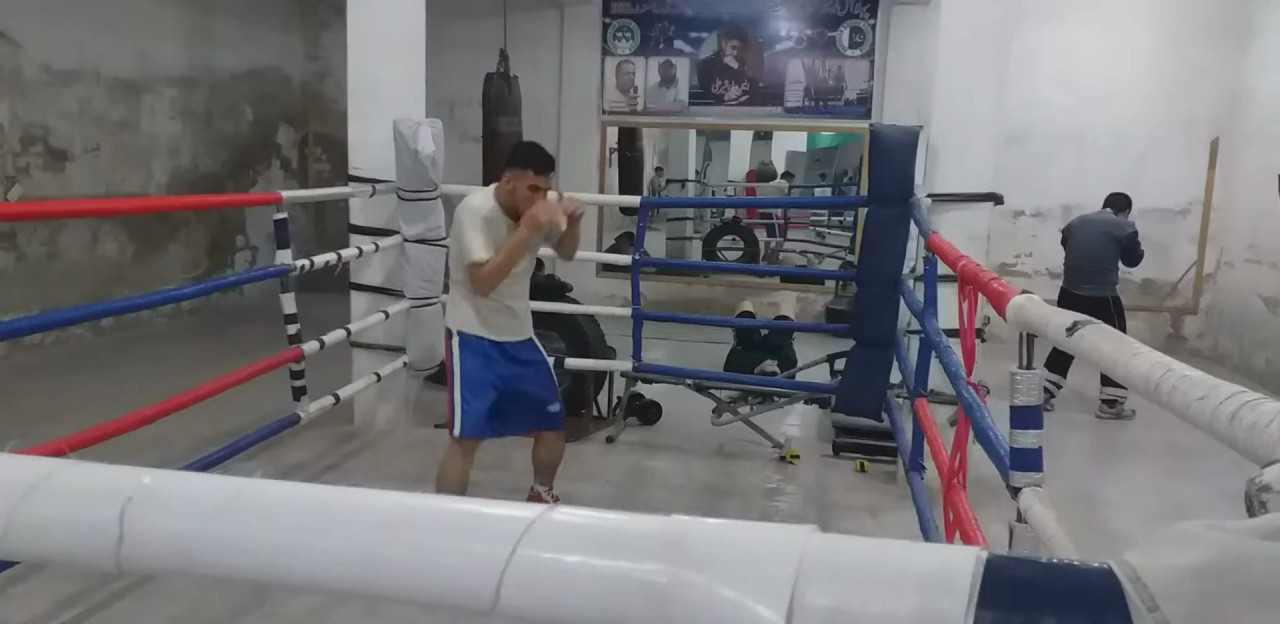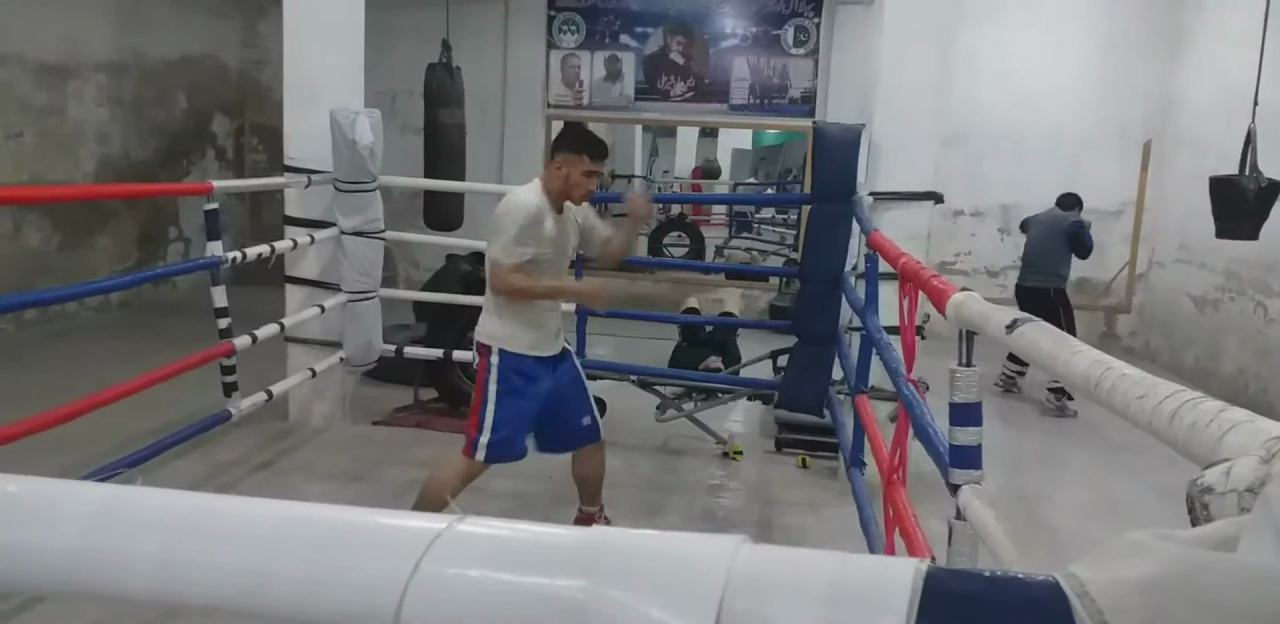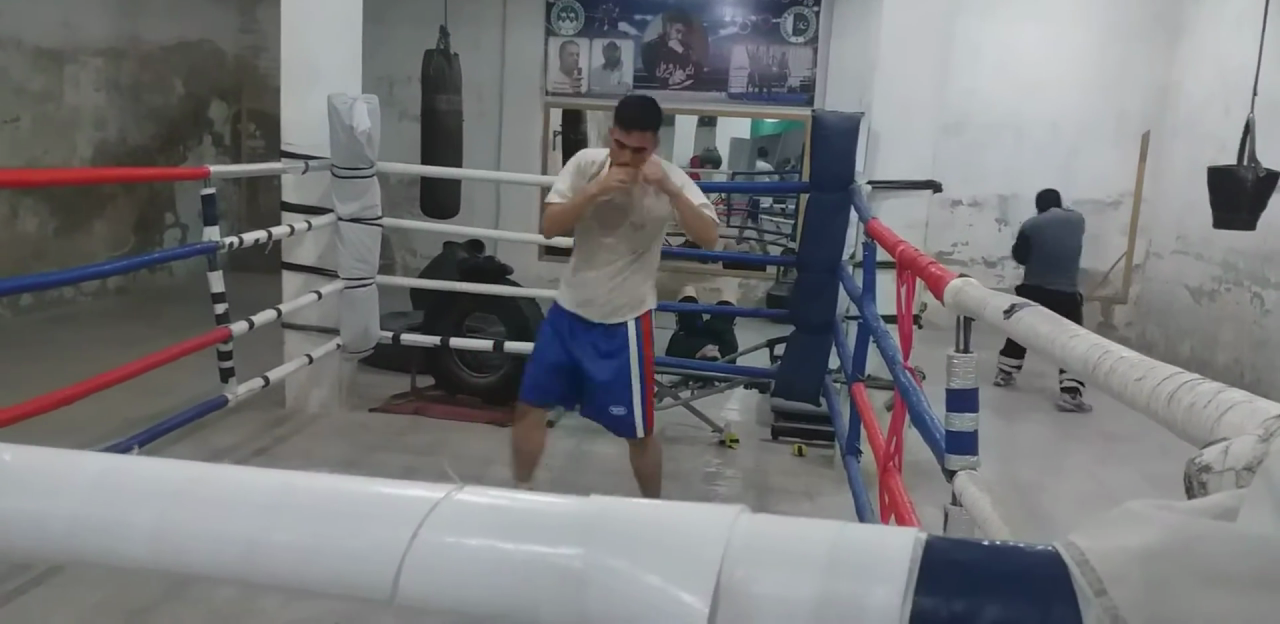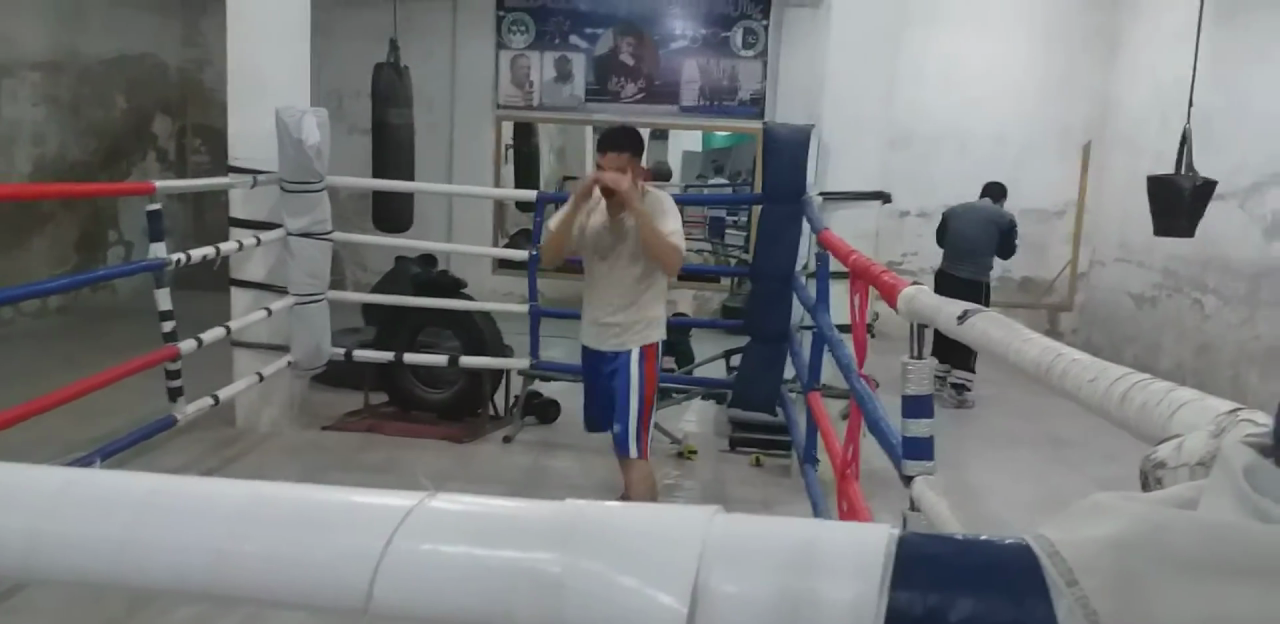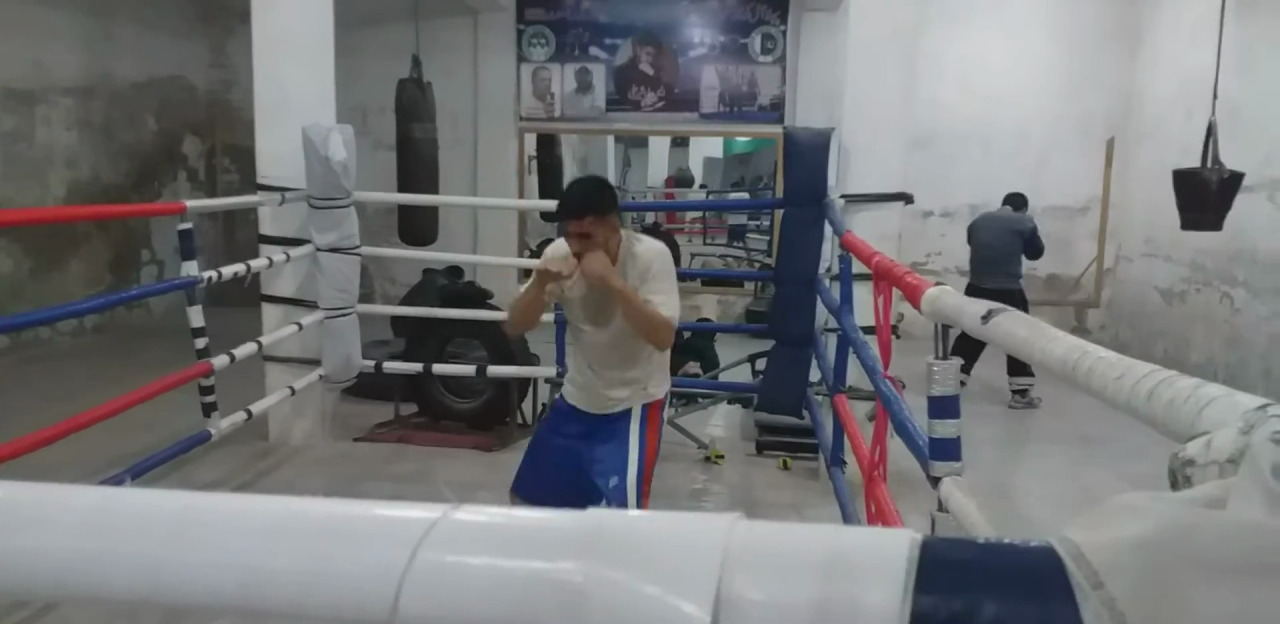
dt=1s
person 1, frame 1
left shoulder: (536, 207)
right shoulder: (475, 209)
left elbow: (567, 252)
right elbow: (484, 282)
left wrist: (571, 223)
right wrist: (528, 231)
left hip: (519, 336)
right hip: (473, 336)
left knee: (553, 422)
right knee: (466, 438)
left ankle: (541, 492)
person 1, frame 2
left shoulder: (570, 209)
right shoulder: (525, 210)
left elbow: (609, 249)
right elbow: (501, 283)
left wrist: (632, 225)
right wrist: (568, 290)
left hip: (550, 348)
right hip: (508, 350)
left knee: (588, 438)
right knee: (476, 460)
left ankle: (590, 516)
person 1, frame 3
left shoulder: (669, 178)
right shoulder: (585, 164)
left elbow: (709, 237)
right elbow: (550, 227)
left wrist: (669, 190)
right wrist: (594, 192)
left hip: (626, 318)
right hip: (570, 309)
left knee: (636, 429)
right knee: (530, 406)
right ankle: (520, 494)
person 1, frame 4
left shoulder: (660, 205)
right shoulder: (586, 199)
left elbow: (672, 264)
right elbow: (549, 257)
left wrist: (635, 206)
right wrist: (575, 205)
left hip: (638, 341)
right hip: (594, 337)
left knee: (631, 448)
right knee: (610, 429)
right ankle: (634, 495)
person 1, frame 5
left shoulder: (651, 258)
right shoulder: (559, 255)
left elbow: (663, 338)
right elbow: (515, 327)
left wrist: (615, 284)
right wrist: (539, 284)
left hip: (637, 401)
right hip: (576, 401)
left knee: (625, 507)
right knee: (526, 498)
person 2, frame 1
left shoulder: (1077, 222)
right shoulder: (1125, 228)
left elbow: (1066, 246)
right elbow: (1133, 260)
left hip: (1070, 293)
right hip: (1103, 297)
left ankle: (1044, 391)
right ankle: (1111, 404)
person 2, frame 2
left shoulder: (1039, 218)
right shoulder: (1071, 222)
left elbow: (1024, 226)
right elbow: (1083, 251)
right wrist: (1085, 229)
left hip: (1025, 286)
right hip: (1049, 289)
left ankle: (1009, 377)
right ankle: (1058, 396)
person 2, frame 3
left shoulder: (1031, 225)
right shoulder: (1074, 219)
left elbow: (1020, 256)
left hip: (1033, 290)
right hip: (1066, 293)
left ankle: (1004, 373)
right ankle: (1071, 393)
person 2, frame 4
left shoulder: (954, 211)
right shoulder: (1004, 219)
left elbow: (941, 240)
right elbow: (1006, 252)
left hip: (946, 277)
right hip: (975, 283)
left knee: (943, 330)
left ankle: (938, 381)
right ankle: (958, 390)
person 2, frame 5
left shoulder: (980, 221)
right shoulder: (1025, 224)
right elbow: (1035, 253)
left hip: (977, 288)
right hip: (1008, 291)
left knee: (970, 338)
right ankle: (1021, 393)
